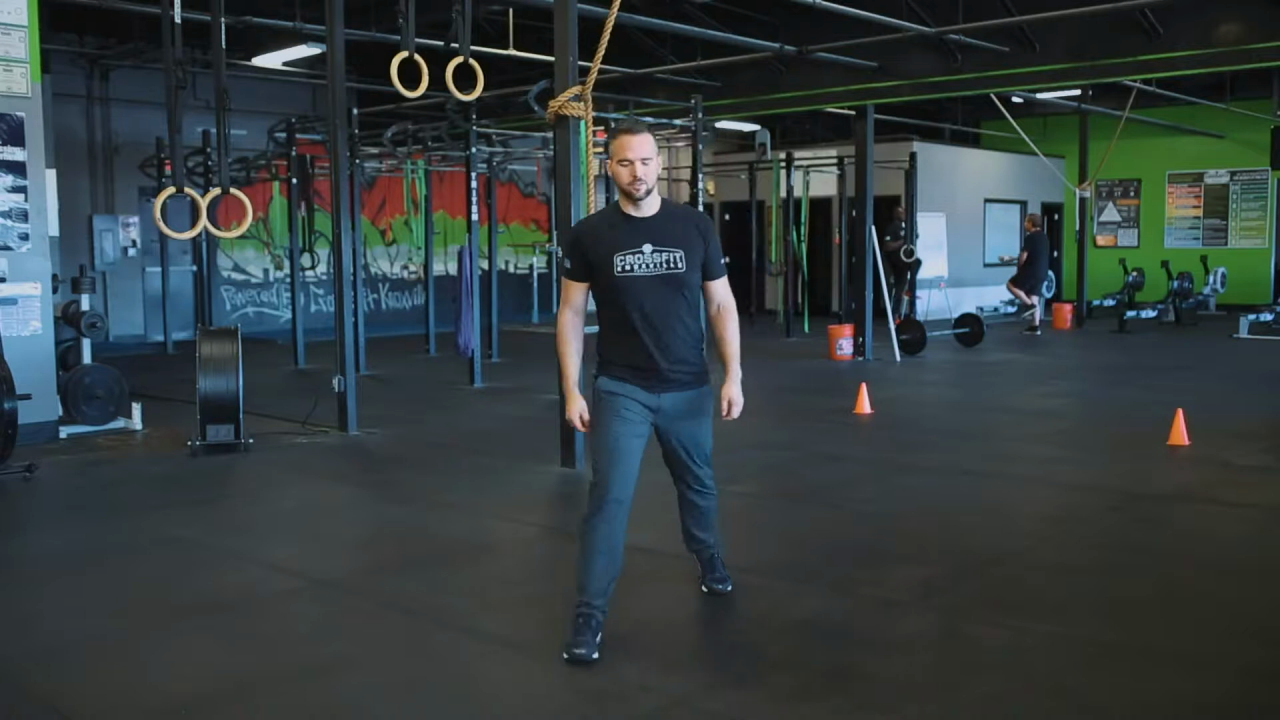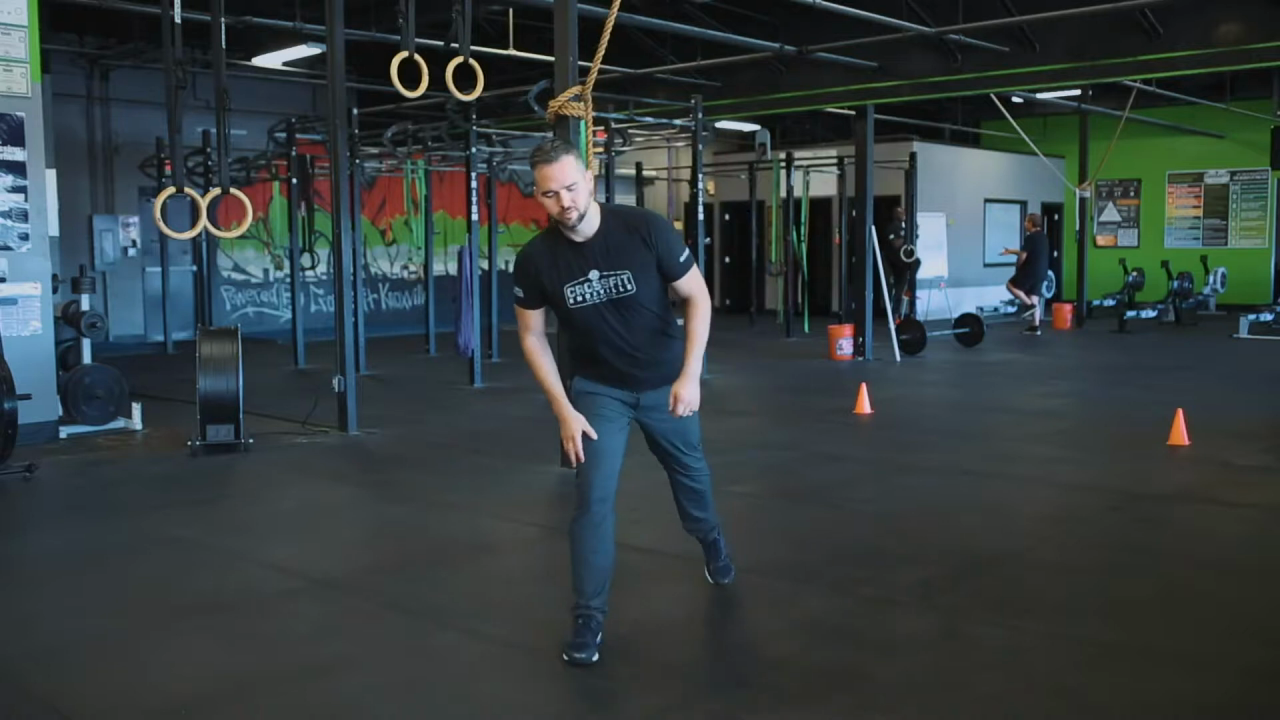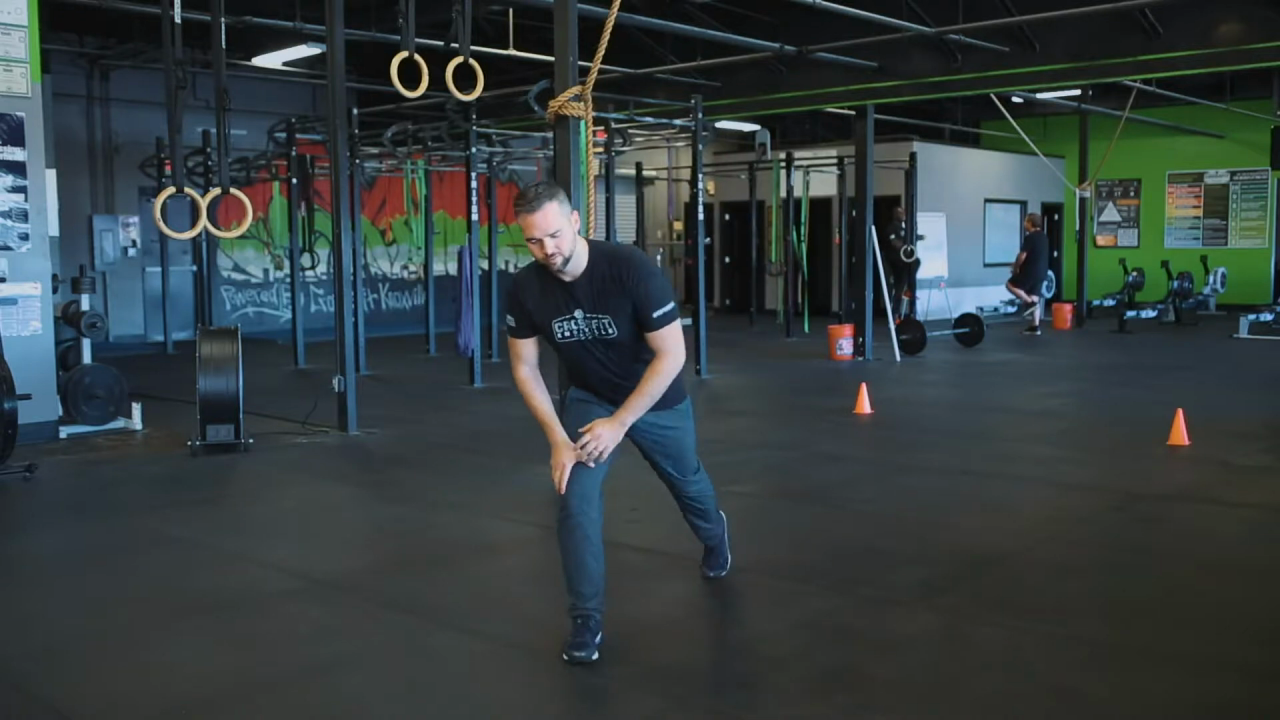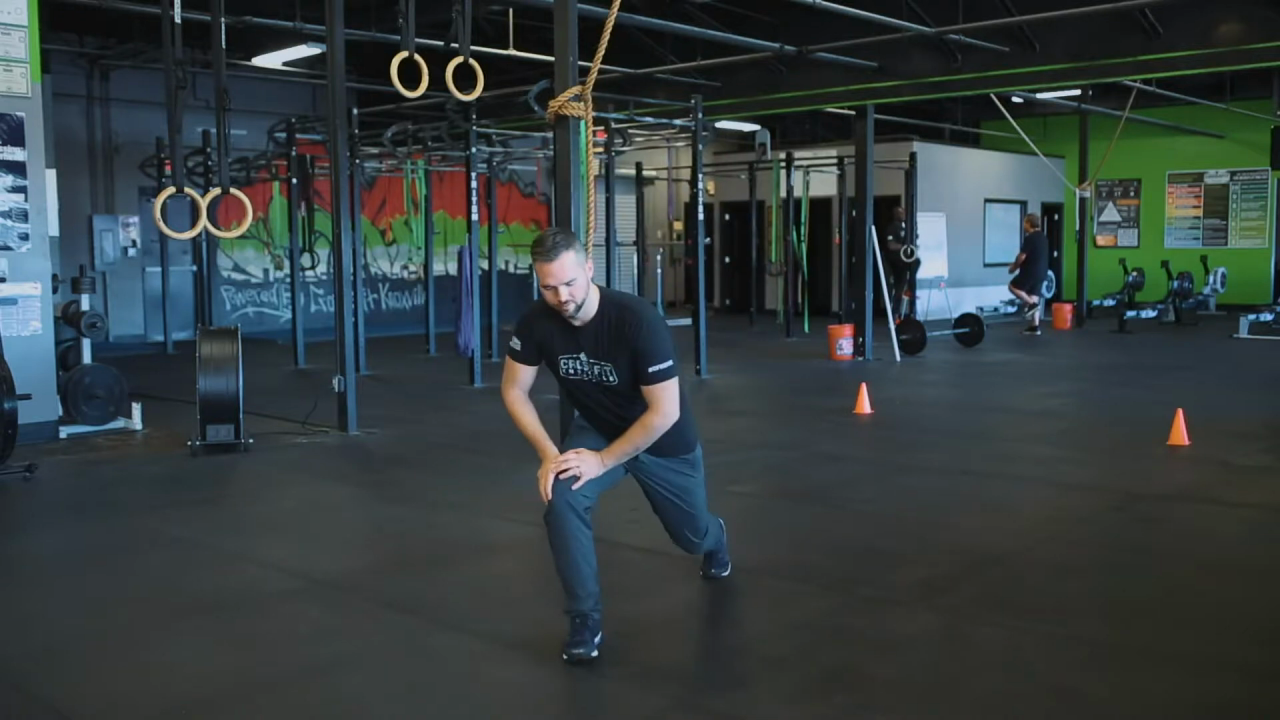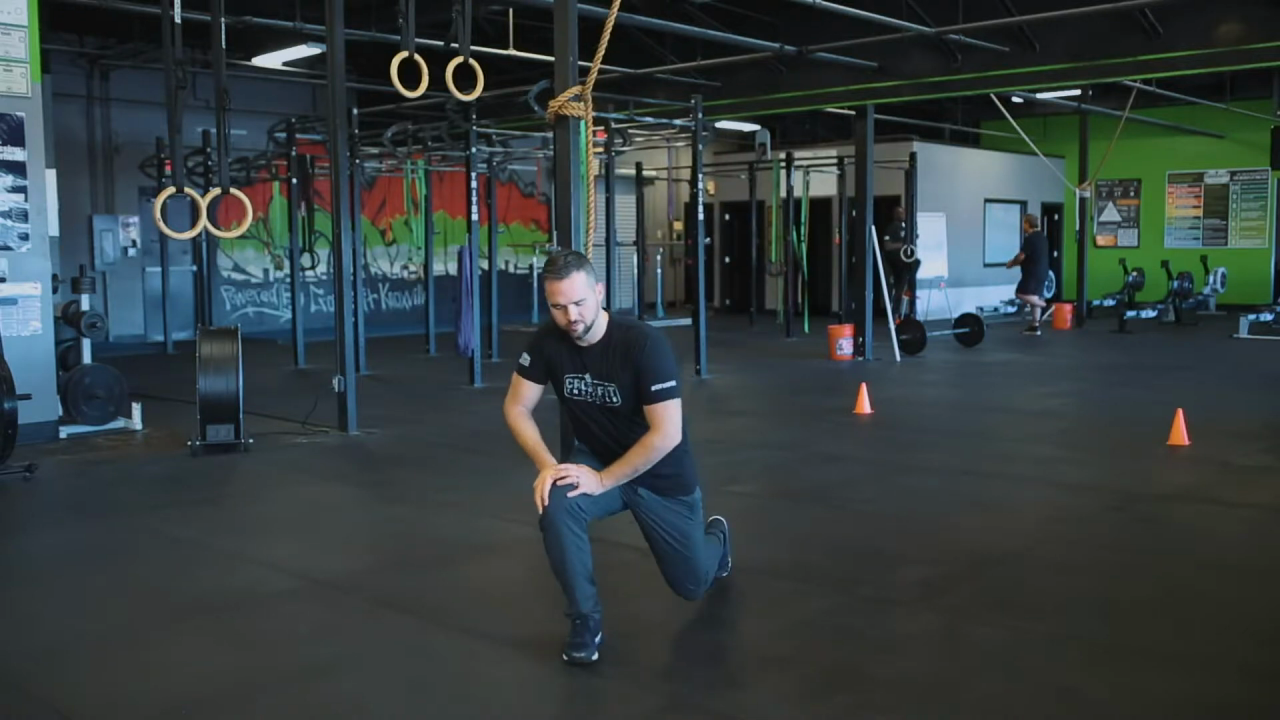
dt=0.3s
person 1, frame 1
left shoulder: (695, 227)
right shoulder: (589, 234)
left elbow: (720, 303)
right elbow: (571, 313)
left wrist: (733, 375)
right wrist: (571, 391)
left hip: (687, 388)
right hip: (620, 389)
left knee: (697, 484)
right knee: (609, 496)
left ankle: (707, 556)
right ankle: (588, 614)
person 1, frame 2
left shoulder: (646, 228)
right shoulder: (534, 259)
left elbow: (697, 296)
right elbow: (532, 336)
left wrist: (691, 375)
right wrist: (563, 409)
left hip: (666, 381)
right hip: (598, 387)
left knee: (688, 467)
right knee: (594, 496)
left ankle: (711, 541)
right ankle: (588, 616)
person 1, frame 3
left shoulder: (631, 268)
right shoulder: (525, 289)
left elbow: (672, 352)
right elbow: (524, 368)
left wrist: (620, 423)
right wrist: (558, 438)
left hip: (658, 399)
right hip: (589, 399)
left knee: (687, 482)
right knee: (576, 500)
left ankle: (714, 537)
right ankle: (586, 618)
person 1, frame 4
left shoulder: (638, 320)
right shoulder: (537, 322)
left elbow: (665, 413)
right elbow: (514, 390)
left wrist: (603, 461)
right wrist: (549, 454)
left hip: (661, 441)
right hip: (597, 430)
left knee: (692, 536)
right knee: (560, 499)
left ankle: (714, 535)
right ankle: (585, 618)
person 1, frame 5
left shoulder: (644, 344)
right shoulder: (547, 342)
left elbow: (667, 435)
right elbow: (516, 408)
left wrist: (603, 481)
right wrist: (546, 465)
left hip: (662, 474)
right hip: (597, 459)
left knee: (691, 583)
right knee: (555, 504)
left ankle: (714, 537)
right ankle: (585, 619)
